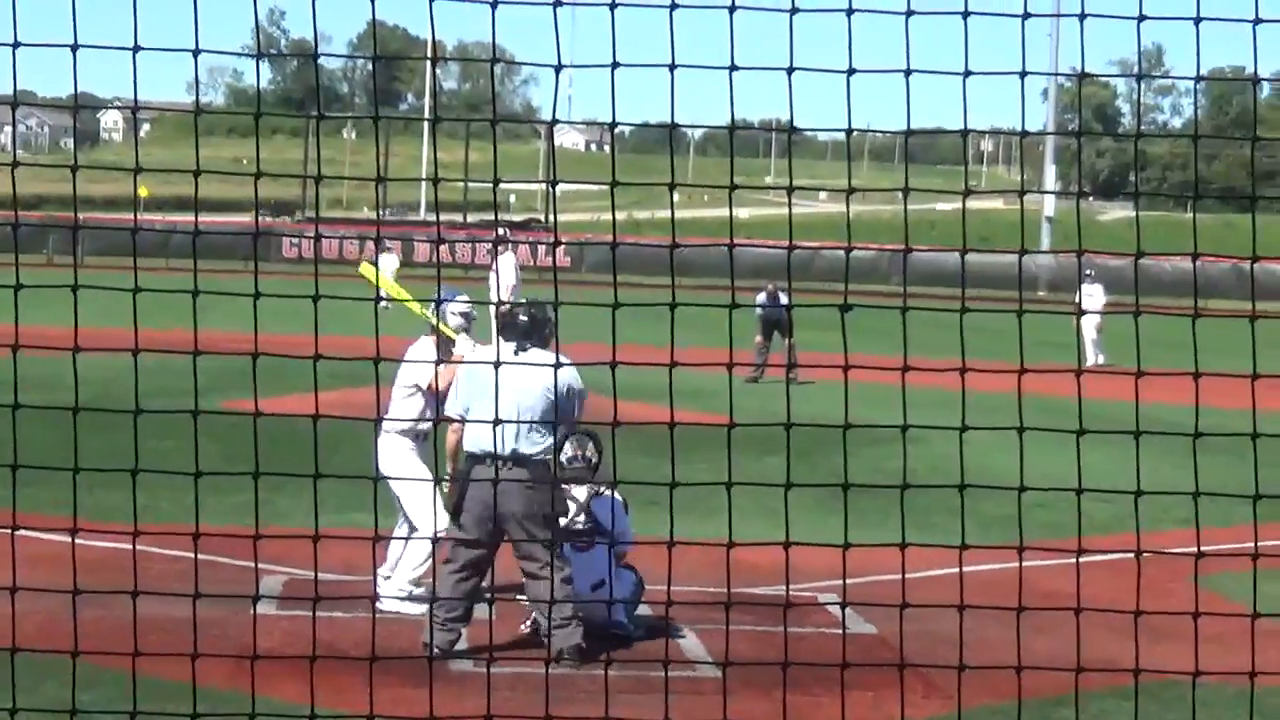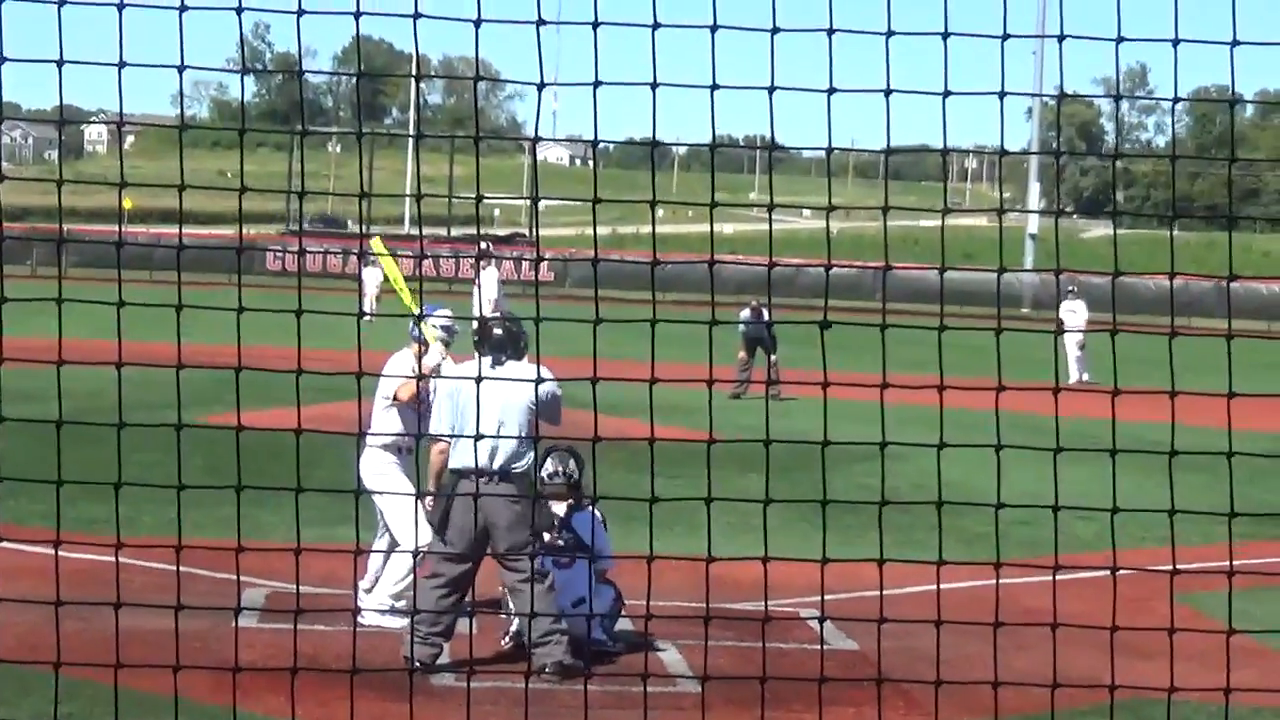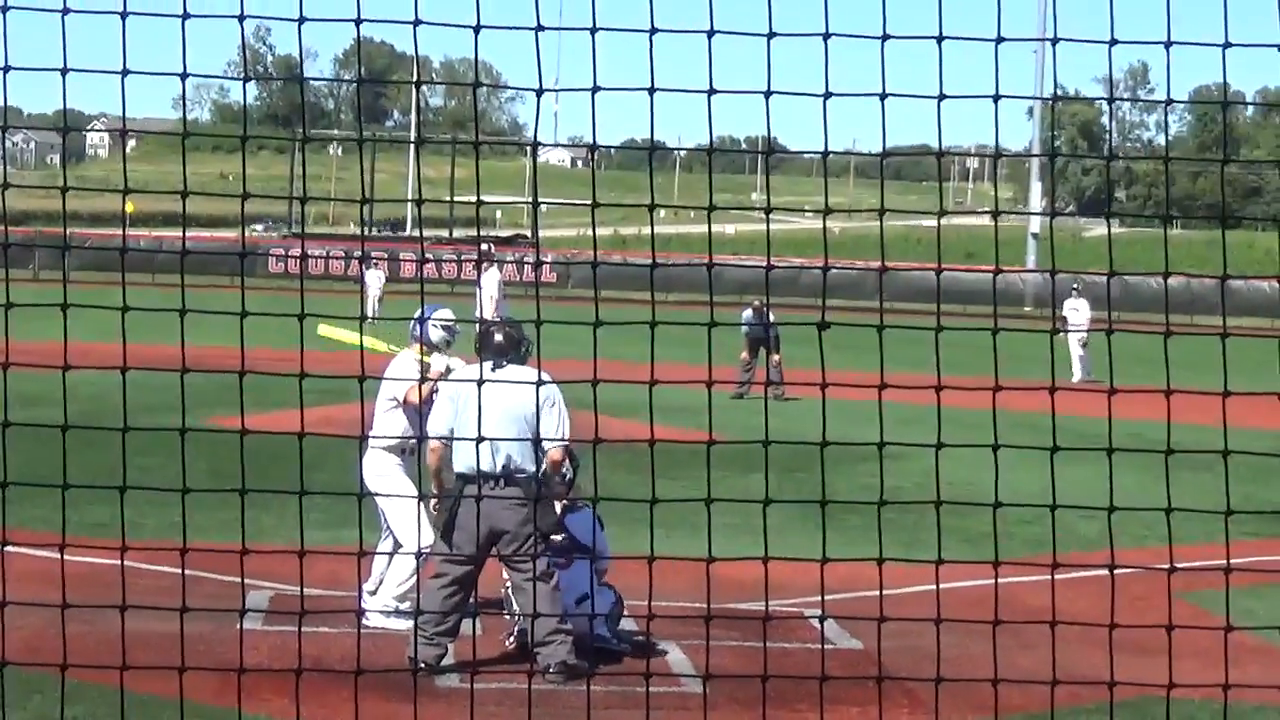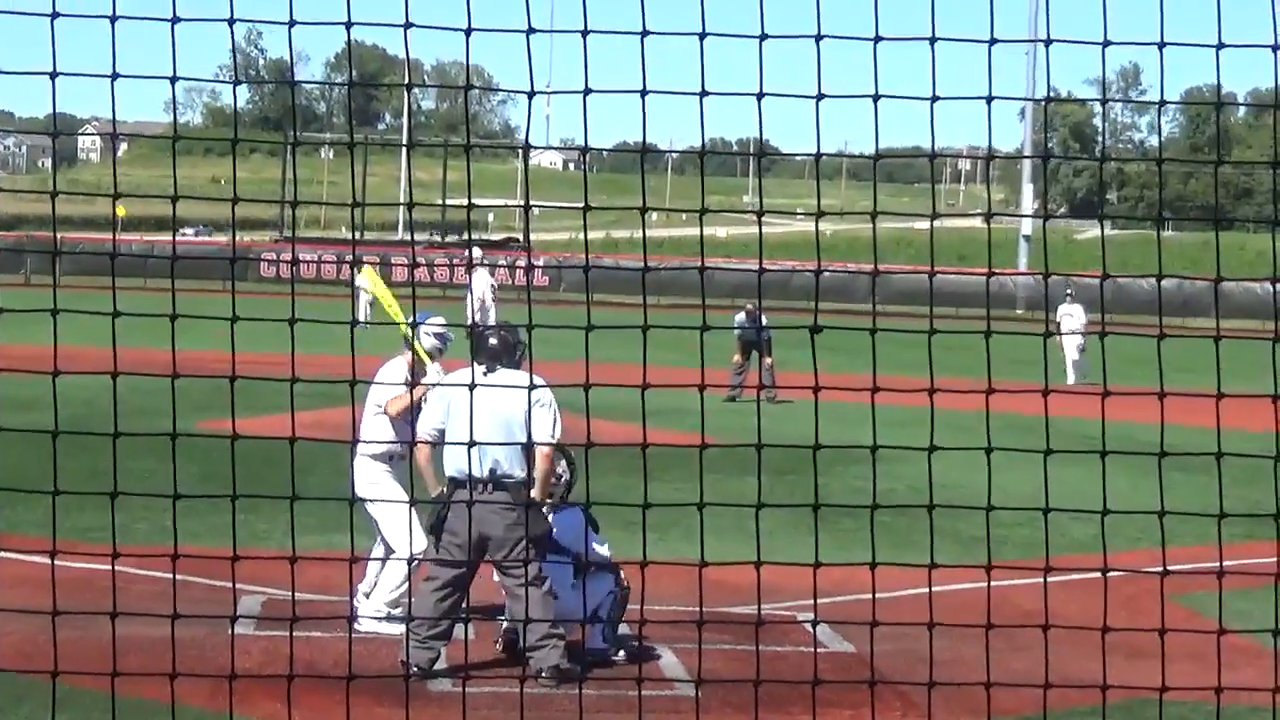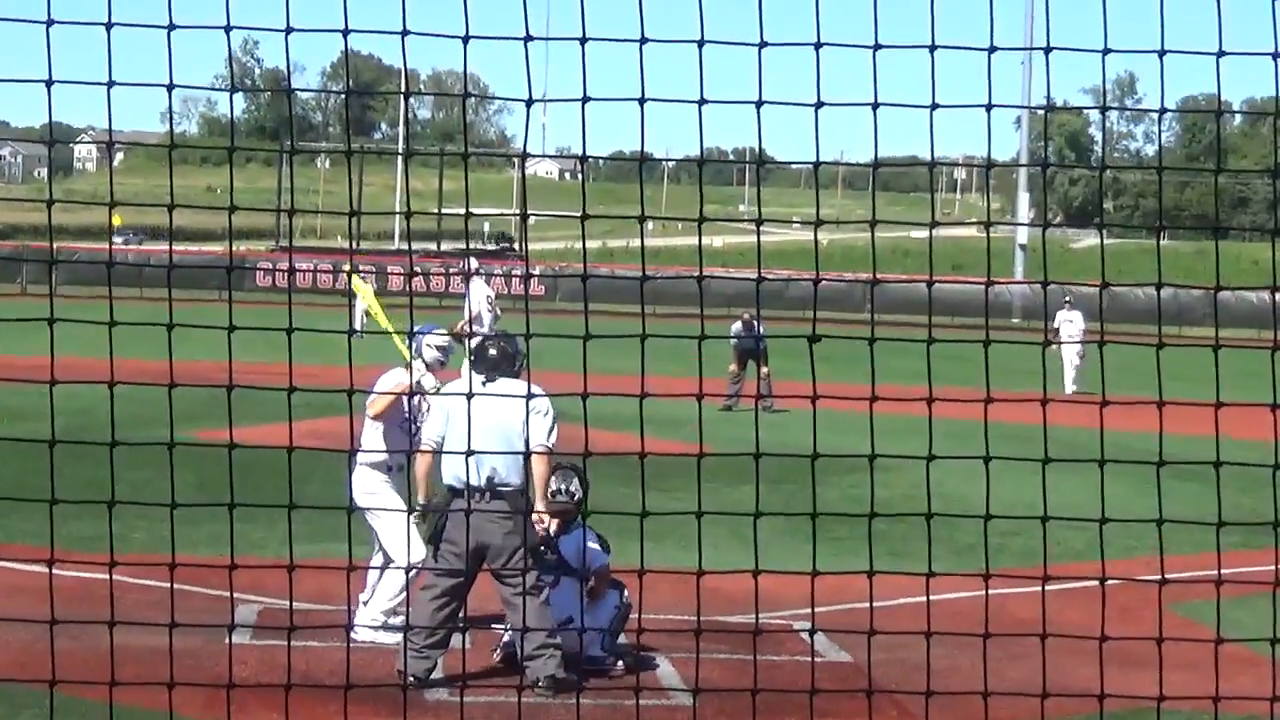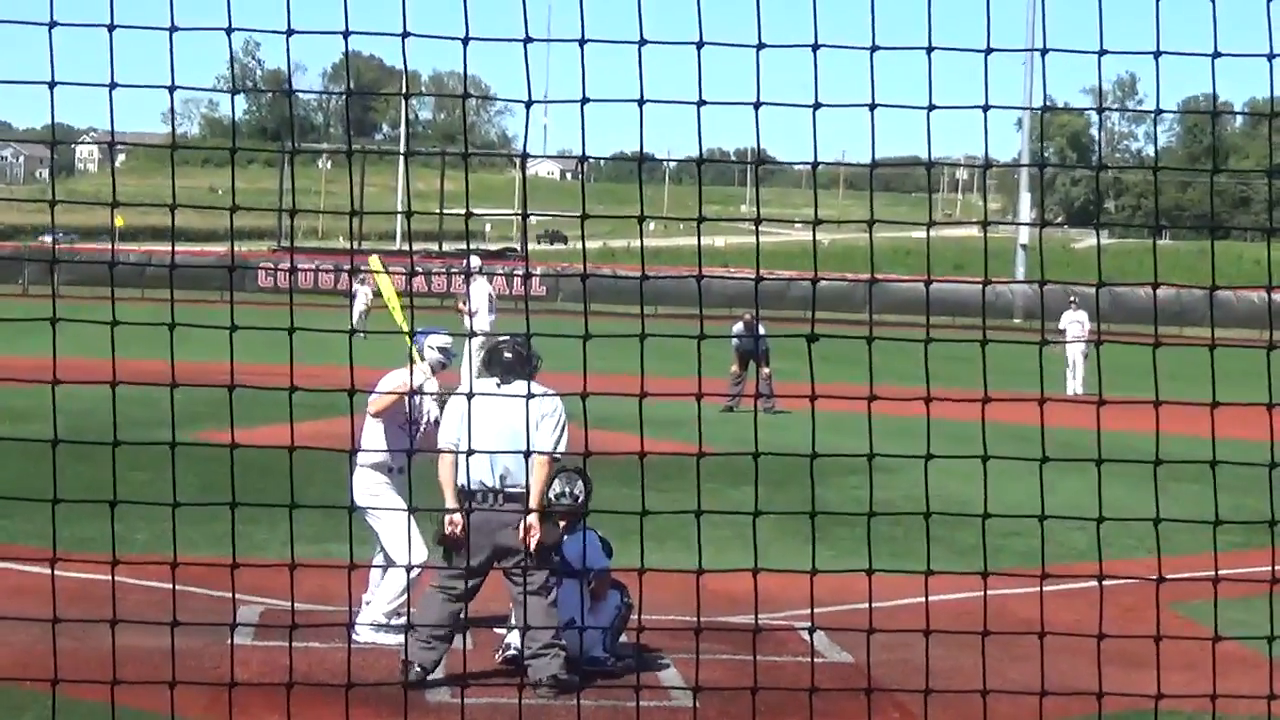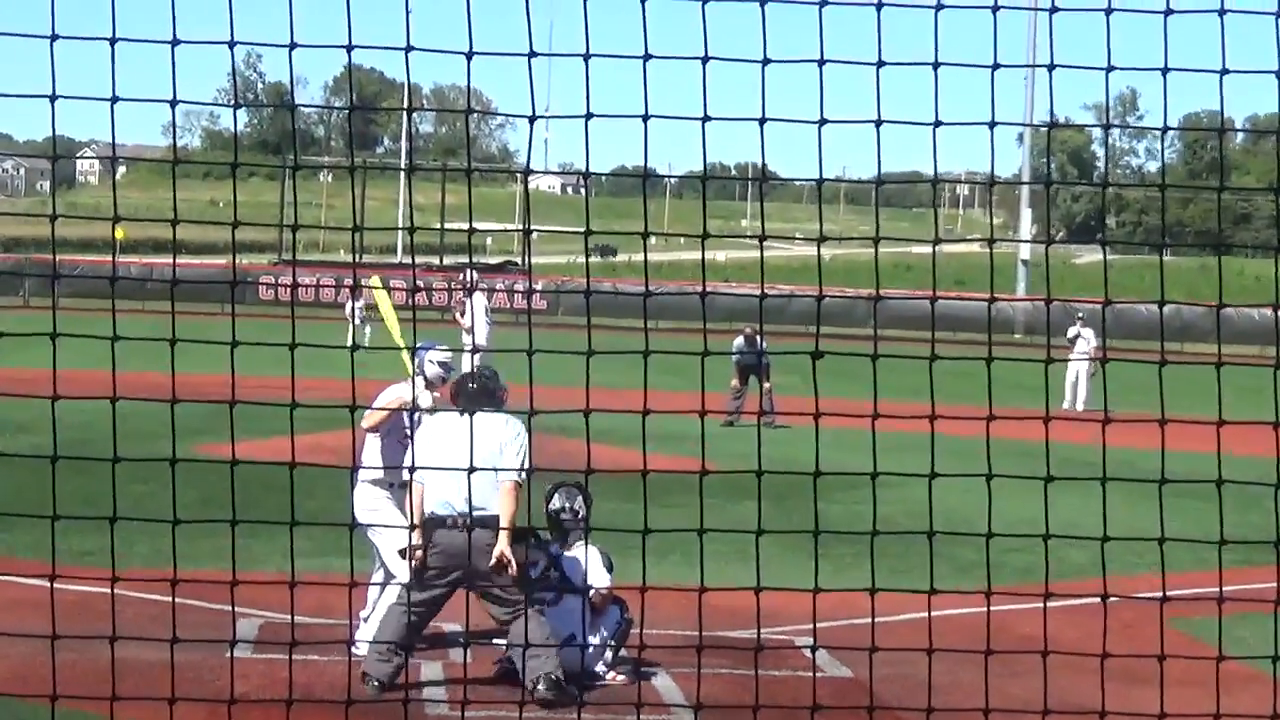
dt=0.5s
person 1, frame 1
left shoulder: (476, 360)
right shoulder: (563, 369)
left elbow: (456, 427)
right elbow: (570, 425)
left wrist: (451, 472)
left hip: (478, 474)
right hip: (529, 477)
left knee: (461, 561)
right knee: (548, 563)
left ankle: (438, 638)
right ankle: (567, 642)
person 1, frame 2
left shoulder: (454, 376)
right shoulder: (537, 378)
left elbow: (440, 445)
right elbow: (554, 417)
left wrist: (432, 489)
left hip: (462, 490)
right hip: (512, 492)
left knee: (443, 575)
right knee: (530, 577)
left ankle: (420, 652)
right ankle: (552, 657)
person 1, frame 3
left shoulder: (458, 380)
right shoulder: (540, 383)
left elbow: (436, 446)
right elbow: (557, 455)
left wrist: (437, 490)
right wrist: (551, 487)
left hip: (469, 495)
right hip: (520, 497)
left knee: (448, 577)
right knee: (537, 579)
left ankle: (425, 653)
right ankle: (557, 658)
person 1, frame 4
left shoulder: (451, 383)
right shoulder: (533, 387)
left elbow: (422, 444)
right elbow: (546, 450)
left wrist: (436, 491)
right wrist: (537, 496)
left hip: (460, 500)
right hip: (510, 501)
left knee: (441, 582)
right knee: (529, 584)
left ankle: (417, 658)
right ankle: (549, 662)
person 1, frame 5
left shoulder: (451, 392)
right shoulder: (531, 396)
left elbow: (425, 450)
right elbow: (540, 452)
left wrist: (422, 501)
right wrist: (540, 505)
left hip: (458, 508)
right hip: (508, 510)
left knee: (437, 590)
right knee: (525, 592)
left ankle: (414, 668)
right ankle: (546, 672)
person 1, frame 6
left shoulder: (465, 395)
right shoulder: (545, 399)
left elbow: (446, 454)
right elbow: (544, 459)
left wrist: (451, 507)
right wrist: (533, 512)
left hip: (472, 508)
right hip: (519, 510)
left knee: (447, 588)
right knee: (536, 593)
left ankle: (419, 663)
right ankle: (547, 672)
person 1, frame 7
left shoulder: (432, 424)
right shoulder: (509, 426)
left elbow: (417, 484)
right elbow: (509, 485)
left wrist: (416, 537)
right wrist: (504, 538)
left hip: (440, 535)
right hip: (487, 536)
left knee: (410, 604)
right knee: (519, 610)
left ankle: (377, 672)
right ankle: (545, 678)
person 2, frame 1
left shoulder: (442, 351)
right shoulder: (423, 351)
right elbow: (441, 386)
left wrist: (469, 357)
right wrist: (459, 356)
left hip: (405, 446)
right hip: (398, 446)
left knee: (413, 518)
right knee: (434, 523)
left ankle: (388, 578)
right ankle: (395, 593)
person 2, frame 2
left shoulder: (423, 365)
right shoulder: (402, 362)
right elbow: (403, 395)
right wrist: (427, 369)
left hip: (396, 460)
right hip: (383, 461)
left knee: (391, 533)
right knee: (417, 538)
left ankle: (369, 593)
right ankle: (376, 607)
person 2, frame 3
left shoulder: (421, 365)
right shoulder: (405, 364)
right elbow: (416, 399)
left wrist: (453, 374)
right wrist: (436, 372)
left hip: (393, 462)
right hip: (386, 463)
left knee: (395, 535)
right knee: (419, 540)
left ankle: (374, 595)
right ankle: (381, 609)
person 2, frame 4
left shoulder: (415, 375)
right shoulder: (395, 371)
right elbow: (394, 409)
left wrist: (439, 387)
right wrist: (426, 384)
left hip: (387, 468)
right hip: (374, 470)
left knee: (391, 539)
right knee: (412, 545)
left ankle: (368, 597)
right ankle: (372, 613)
person 2, frame 5
left shoulder: (419, 389)
right shoulder: (394, 379)
right elbow: (373, 411)
left wrist: (433, 396)
right wrist: (409, 382)
left hip: (390, 479)
right hip: (374, 480)
left knee: (389, 549)
right knee: (411, 554)
left ankle: (370, 610)
right ankle: (368, 623)
person 2, frame 6
left shoulder: (425, 392)
right shoulder: (397, 380)
right elbow: (374, 409)
left wrist: (435, 400)
right wrist: (411, 384)
left hip: (393, 480)
right hip: (374, 482)
left knee: (391, 550)
right knee: (413, 556)
left ankle: (374, 608)
right ankle: (369, 624)
person 2, frame 7
left shoulder: (422, 404)
right shoulder: (396, 394)
right elbow: (368, 424)
left wrist: (430, 413)
right wrist: (406, 399)
left hip: (394, 495)
right hip: (376, 496)
left knee: (390, 565)
right knee: (411, 570)
left ankle: (370, 624)
right ankle: (368, 639)
person 3, frame 1
right shoulder: (612, 499)
right elbow: (622, 551)
right hip: (601, 598)
right knee: (629, 575)
left ankle: (541, 617)
right ankle: (617, 618)
person 3, frame 2
right shoulder: (591, 515)
right elbow: (602, 567)
right hip: (579, 615)
right knee: (609, 589)
left ankle: (519, 632)
right ankle: (596, 636)
person 3, frame 3
right shoulder: (586, 514)
right elbow: (601, 568)
right hip: (581, 615)
left knee: (512, 586)
right knee: (609, 594)
left ankle: (523, 632)
right ankle: (601, 634)
person 3, frame 4
right shoulder: (574, 515)
right elbow: (602, 559)
right wrist: (580, 565)
right hip: (561, 608)
right knee: (612, 576)
left ankle: (511, 633)
right ankle: (601, 645)
person 3, frame 5
right shoulder: (581, 534)
right elbow: (602, 573)
right wrist: (590, 596)
right hip: (570, 635)
right knee: (616, 592)
left ankle: (510, 646)
right ankle: (597, 654)
person 3, frame 6
right shoulder: (586, 537)
right elbow: (603, 579)
right wrist: (589, 599)
right hip: (573, 638)
right knee: (617, 593)
left ankle: (513, 646)
right ankle: (598, 655)
person 3, frame 7
left shoulder: (533, 553)
right shoulder: (587, 552)
right elbow: (603, 595)
right wrist: (589, 614)
right hip: (573, 654)
right knee: (617, 608)
left ankle: (512, 661)
right ankle: (599, 669)
